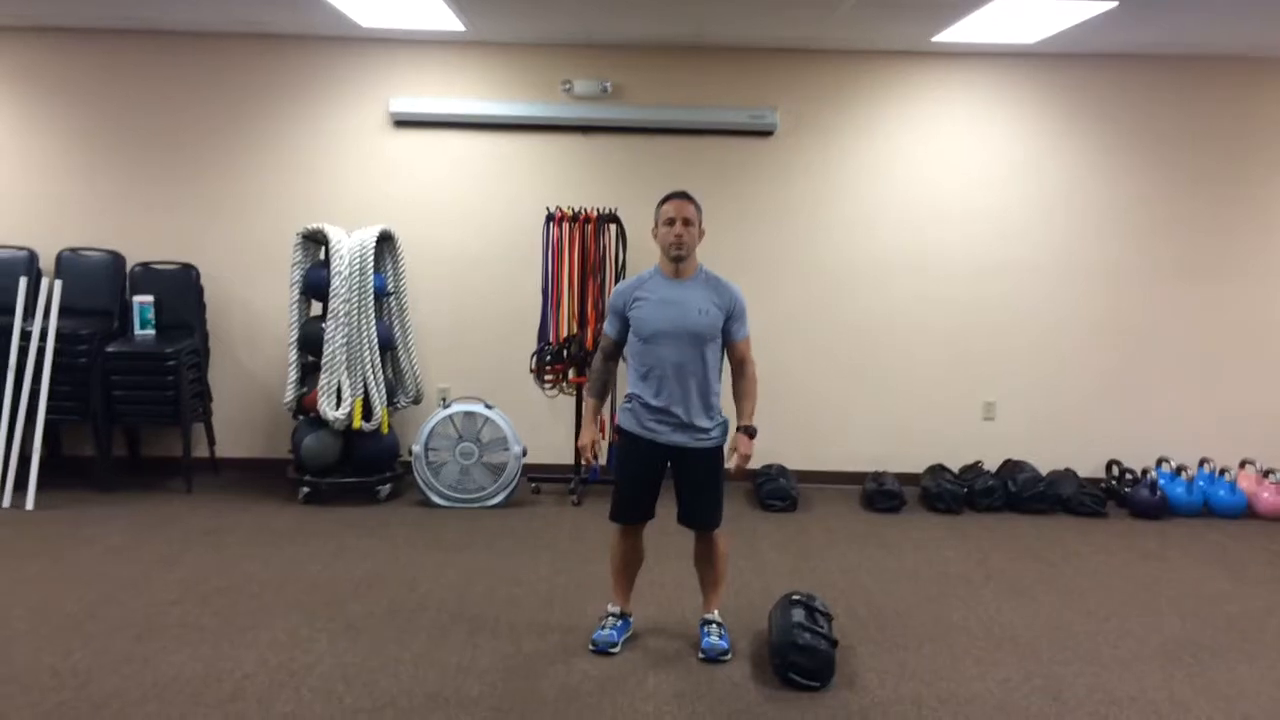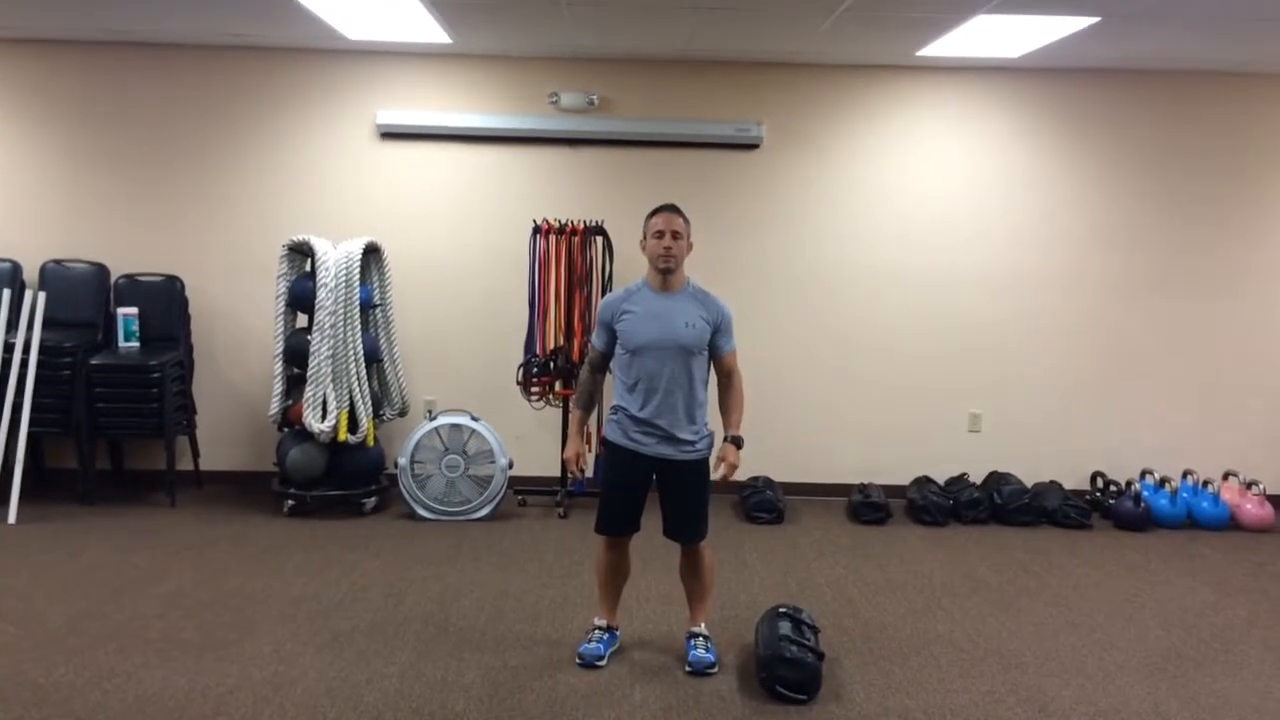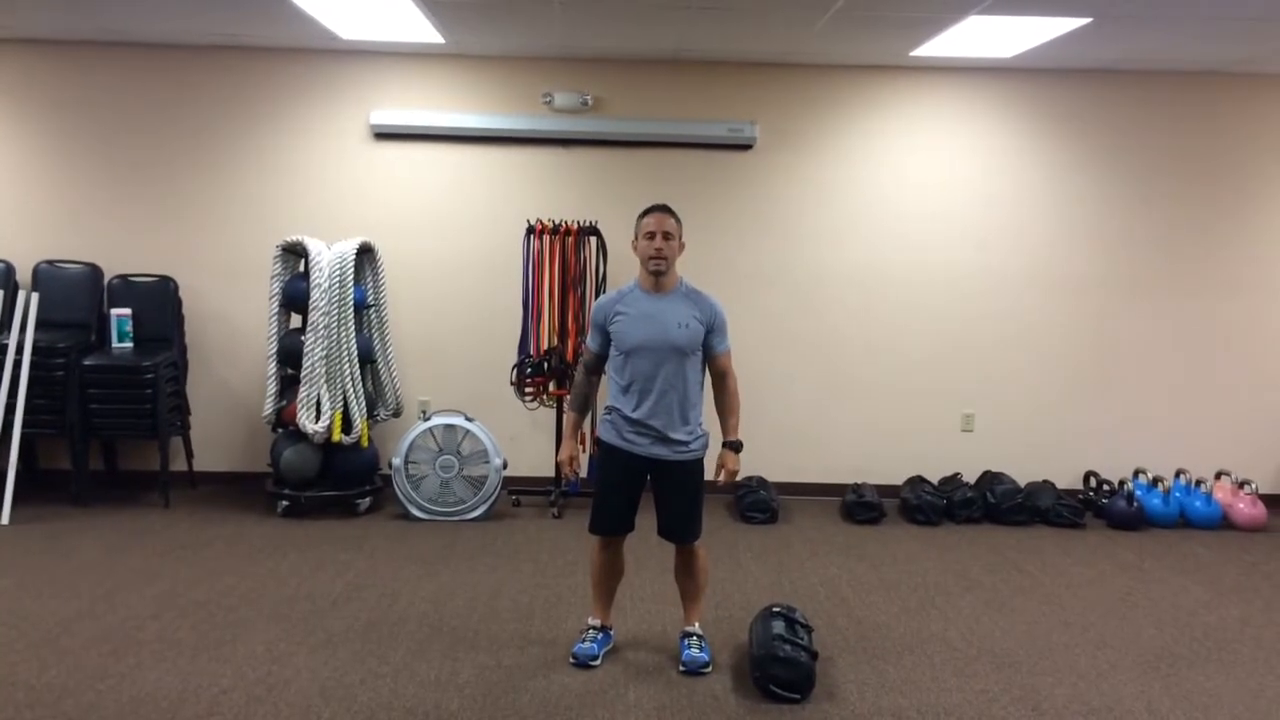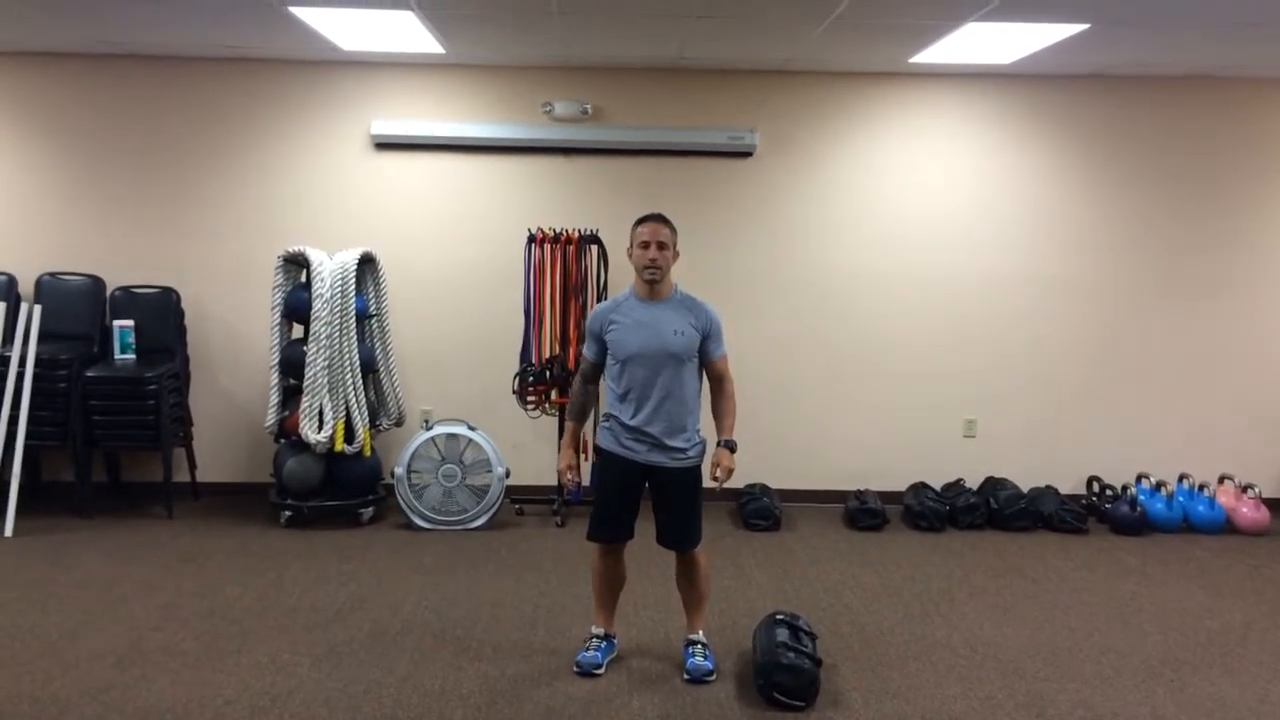
dt=1s
person 1, frame 1
left shoulder: (724, 296)
right shoulder: (629, 294)
left elbow: (742, 364)
right elbow: (605, 358)
left wrist: (744, 428)
right wrist: (590, 421)
left hip: (702, 436)
right hip: (639, 430)
left knee: (707, 530)
right knee: (628, 525)
left ankle: (711, 618)
right ankle: (619, 613)
person 1, frame 2
left shoulder: (711, 309)
right shoulder: (616, 305)
left elbow: (729, 376)
right elbow: (593, 370)
left wrist: (732, 438)
right wrist: (575, 433)
left hip: (688, 448)
right hip: (625, 442)
left knee: (693, 542)
right knee: (614, 536)
left ankle: (698, 631)
right ankle: (606, 626)
person 1, frame 3
left shoulder: (705, 309)
right shoulder: (609, 307)
left elbow: (723, 378)
right elbow: (588, 373)
left wrist: (731, 443)
right wrist: (570, 435)
left hip: (682, 448)
right hip: (619, 443)
left knee: (687, 542)
right knee: (607, 536)
left ankle: (692, 630)
right ankle: (599, 626)
person 1, frame 4
left shoulder: (700, 316)
right shoulder: (604, 316)
left elbow: (720, 382)
right elbow: (585, 381)
left wrist: (725, 443)
right wrist: (568, 442)
left hip: (680, 455)
right hip: (617, 450)
left knee: (687, 550)
right knee: (609, 545)
left ankle: (696, 637)
right ankle: (603, 634)
